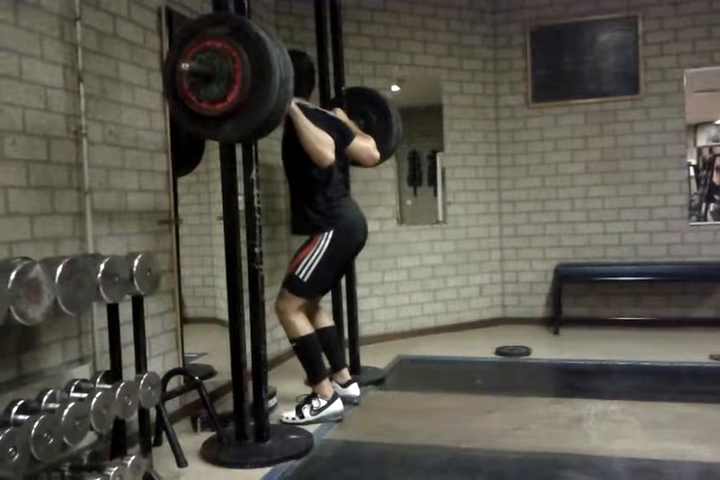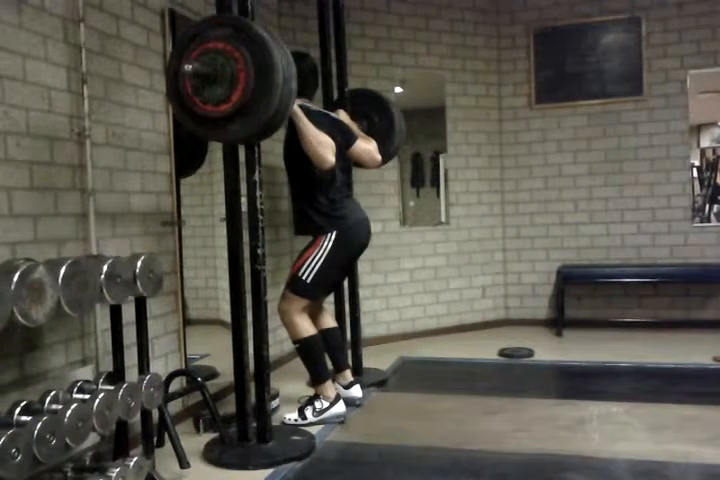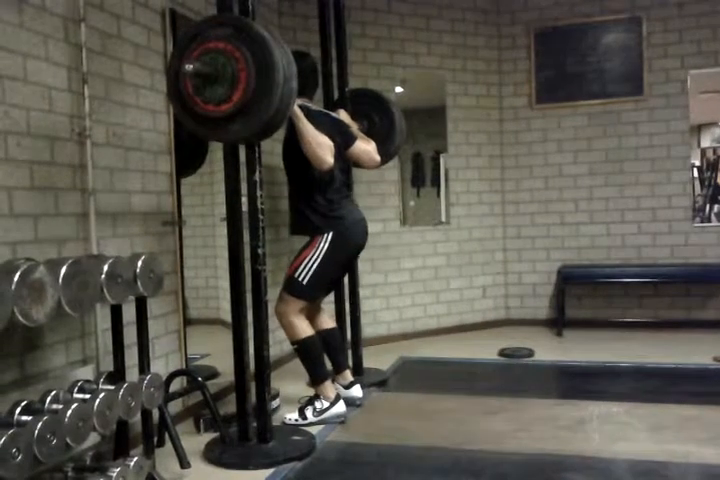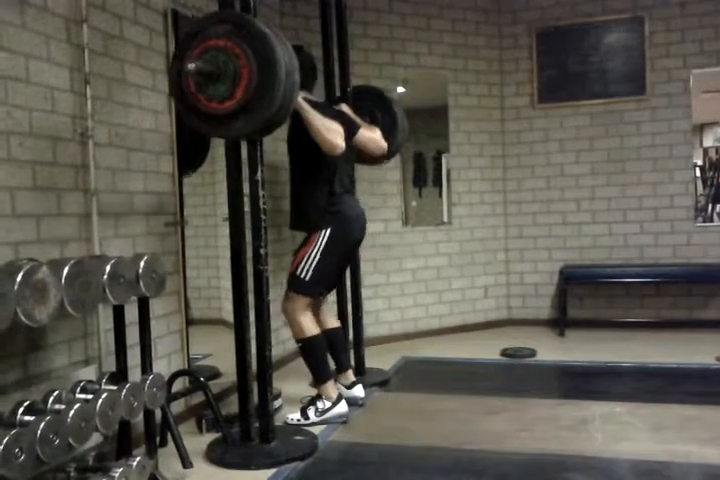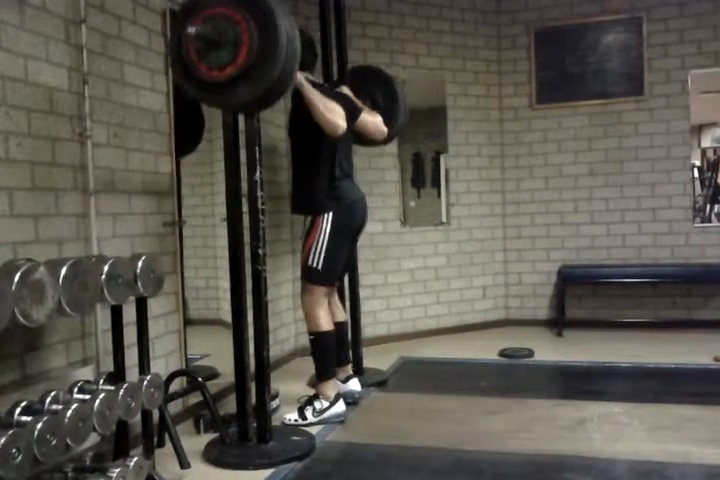
dt=0.2s
person 1, frame 1
left shoulder: (304, 118)
right shoulder: (326, 117)
left elbow: (325, 156)
right elbow: (371, 154)
left wrist: (291, 109)
right wrist: (347, 122)
left hip: (333, 227)
right hip: (348, 222)
left knee: (289, 305)
right knee: (308, 303)
left ankle: (325, 398)
right ankle: (343, 381)
person 1, frame 2
left shoulder: (307, 120)
right shoulder: (328, 119)
left elbow: (325, 159)
right elbow: (372, 157)
left wrist: (293, 112)
right wrist: (349, 124)
left hip: (337, 228)
right hip: (352, 224)
left knee: (291, 307)
right knee: (312, 304)
left ankle: (328, 399)
right ankle: (346, 382)
person 1, frame 3
left shoulder: (306, 120)
right shoulder: (330, 121)
left elbow: (324, 160)
right elbow: (372, 158)
left wrist: (293, 112)
right wrist: (351, 126)
left hip: (333, 230)
right hip: (349, 225)
left knee: (289, 308)
right knee: (310, 306)
left ankle: (328, 399)
right ankle: (346, 382)
person 1, frame 4
left shoulder: (309, 113)
right shoulder: (330, 111)
left elbow: (334, 144)
right elbow: (378, 145)
left wrist: (298, 104)
right wrist: (352, 116)
left hip: (331, 223)
right hip: (348, 218)
left knee: (296, 306)
right knee: (314, 303)
left ankle: (330, 399)
right ankle: (348, 382)
person 1, frame 5
left shoulder: (311, 95)
right shoulder: (331, 94)
left elbow: (335, 125)
right elbow: (379, 129)
left wrist: (300, 83)
right wrist: (352, 98)
left hip: (332, 207)
right hip: (348, 203)
left knee: (314, 298)
right knee: (326, 294)
left ankle: (329, 398)
right ankle: (346, 378)
